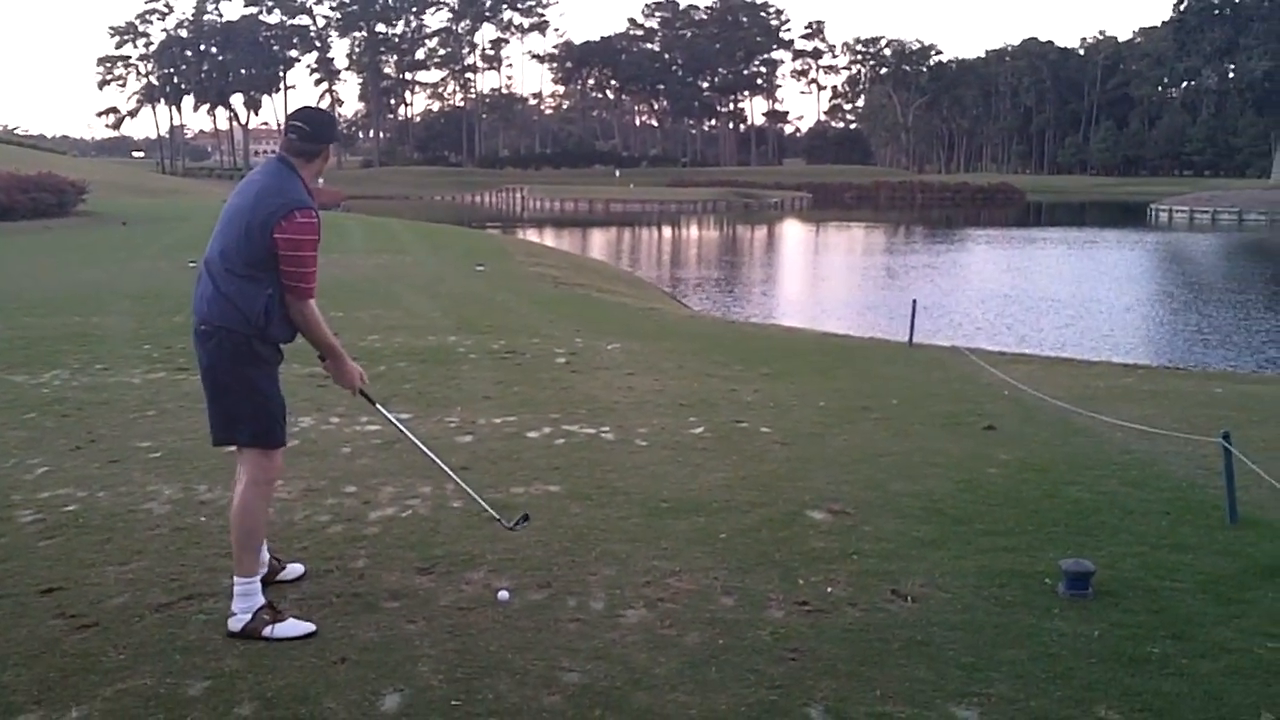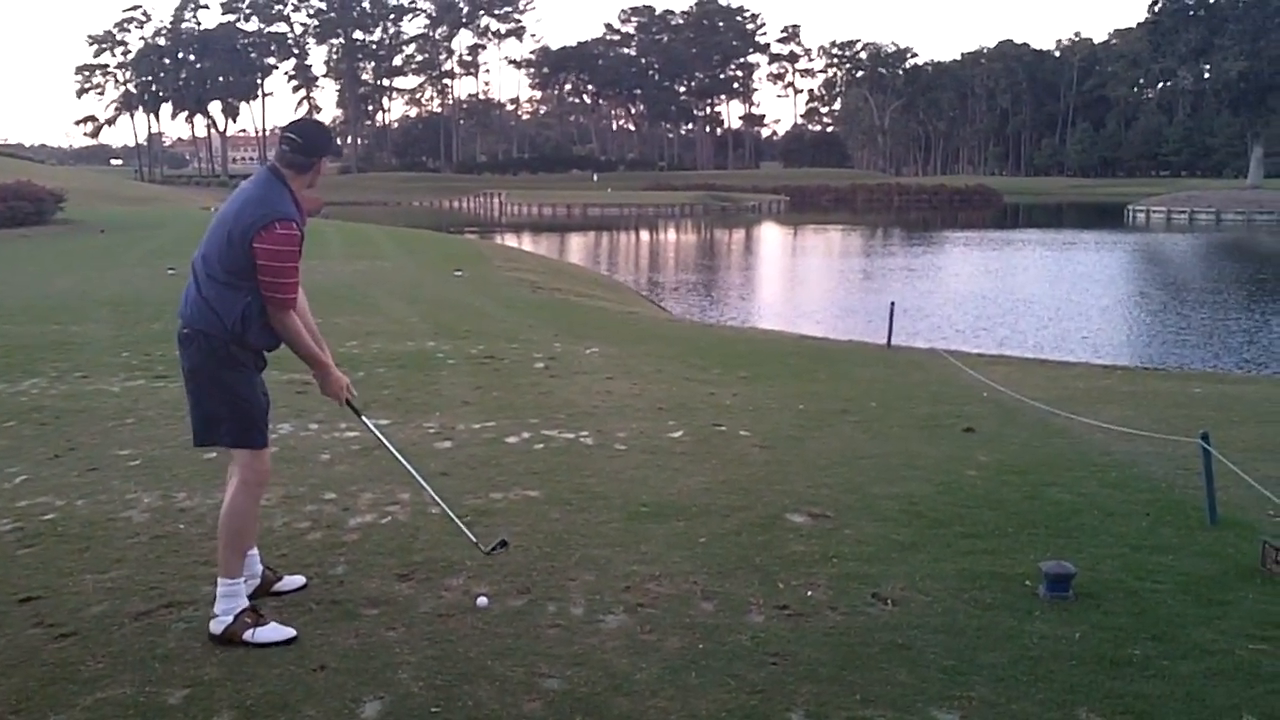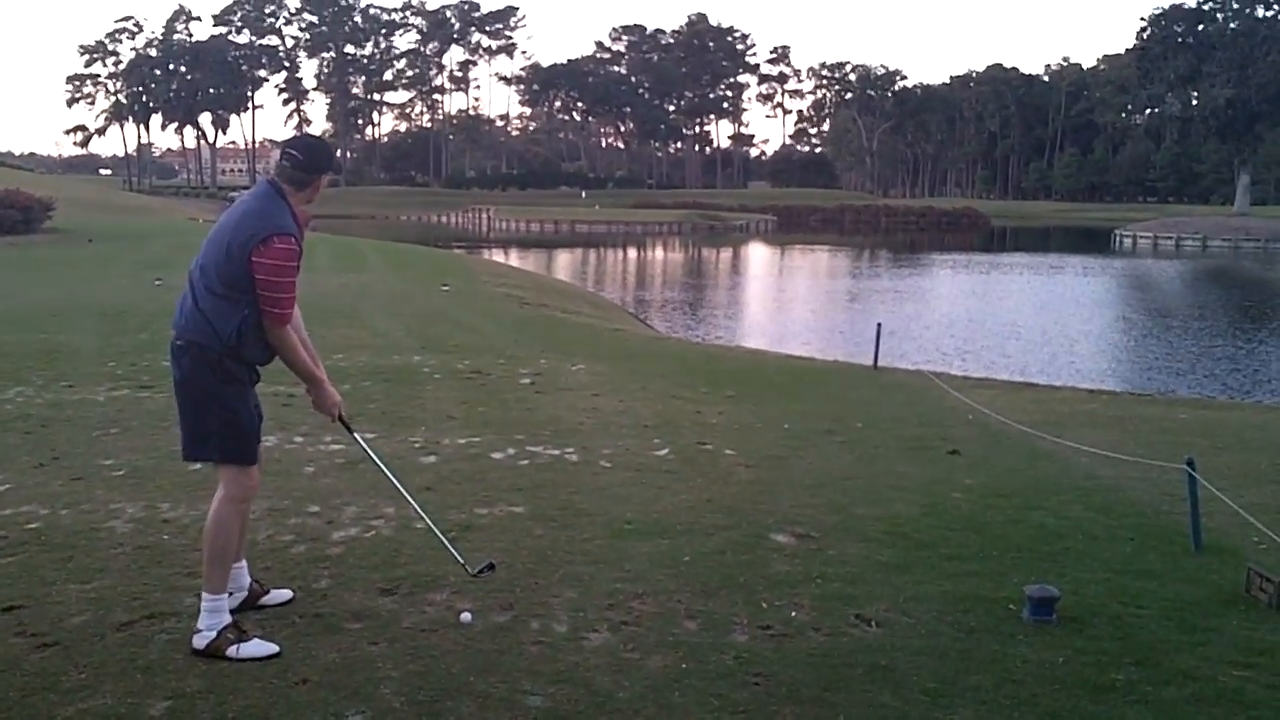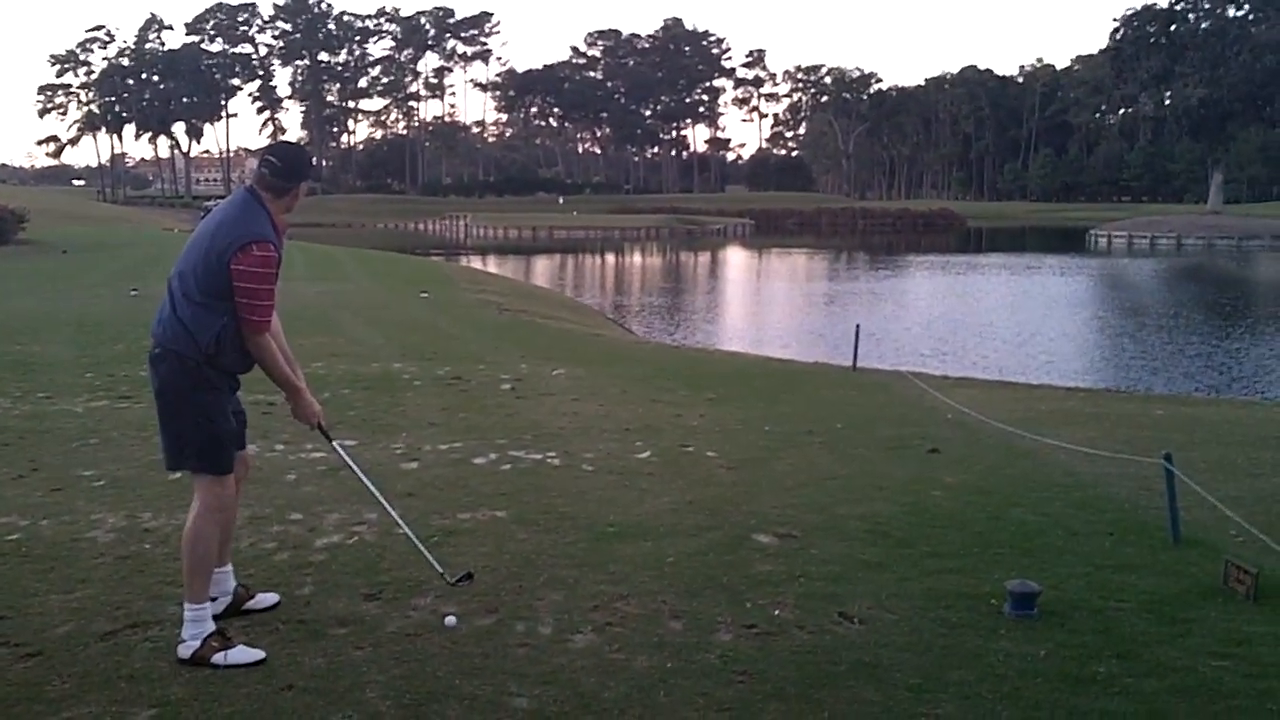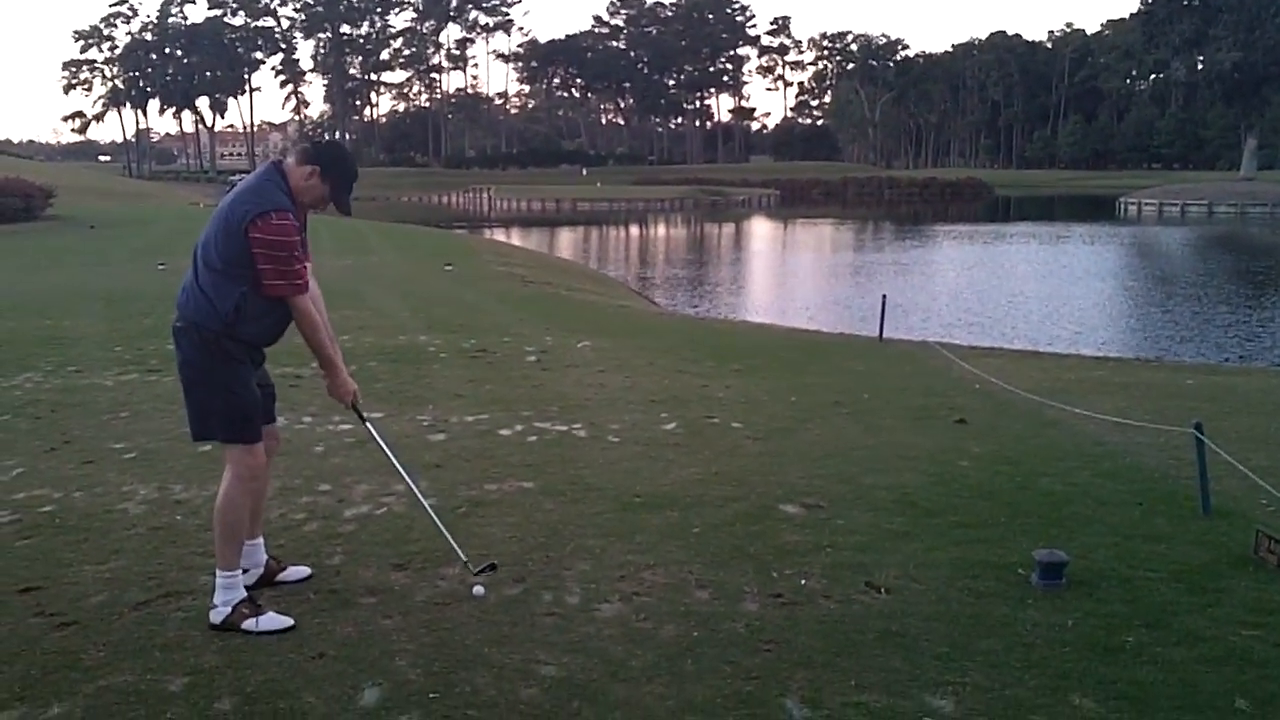
dt=0.5s
person 1, frame 1
left shoulder: (261, 181)
right shoulder: (296, 209)
right elbow: (298, 303)
left wrist: (329, 346)
right wrist: (338, 359)
left hip: (223, 328)
right hip: (240, 340)
left knee: (254, 449)
right knee: (262, 465)
left ankle: (255, 560)
right ankle: (246, 607)
person 1, frame 2
left shoulder: (262, 190)
right shoulder: (278, 219)
left elbow: (289, 291)
right elbow: (281, 313)
left wrist: (324, 352)
right wrist: (323, 371)
left hip: (221, 339)
right hip: (220, 347)
left knee: (253, 454)
right knee: (251, 467)
left ankle: (249, 571)
right ankle: (229, 609)
person 1, frame 3
left shoulder: (261, 203)
right shoulder: (278, 234)
left elbow: (285, 308)
right elbow: (277, 328)
left wrist: (318, 368)
right wrist: (317, 386)
left hip: (215, 352)
right hip: (213, 360)
left knee: (245, 466)
right knee: (238, 482)
left ankle: (236, 584)
right ankle: (211, 625)
person 1, frame 4
left shoulder: (240, 212)
right shoulder: (255, 242)
left elbow: (265, 315)
right elbow: (256, 335)
left wrist: (297, 376)
right wrist: (297, 395)
left hip: (200, 363)
right hip: (191, 369)
left knee: (234, 470)
right knee: (214, 493)
left ankle: (221, 589)
right ankle: (196, 633)
person 1, frame 5
left shoulder: (280, 196)
right shoulder: (273, 213)
left elbow: (306, 284)
right elbow: (298, 303)
left wrist: (335, 355)
right wrist: (333, 371)
left hip: (233, 337)
right hip: (213, 341)
left knee: (264, 443)
right knee: (246, 461)
left ankle: (253, 561)
right ankle: (227, 599)
